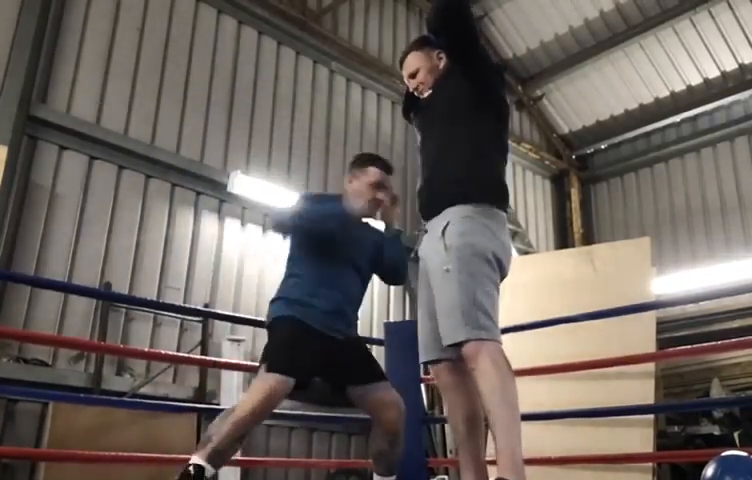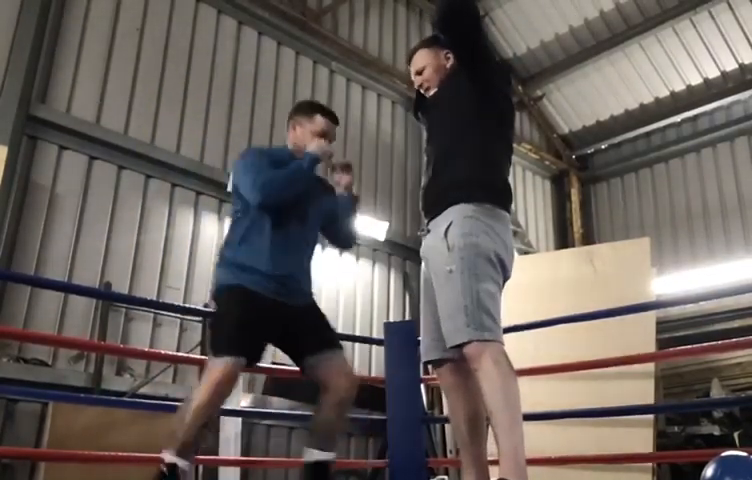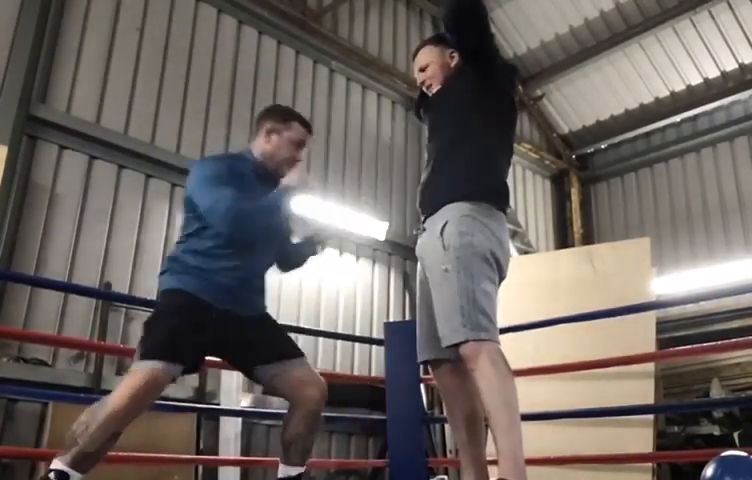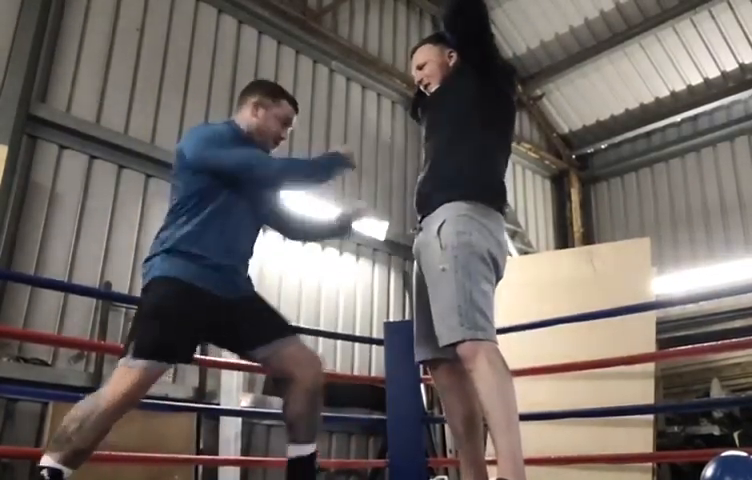
dt=0.3s
person 1, frame 1
left shoulder: (474, 78)
right shoulder: (435, 107)
right elbow: (408, 109)
left hip: (466, 221)
right hip: (437, 232)
left knee: (476, 343)
right knee: (445, 361)
person 1, frame 2
left shoulder: (480, 79)
right shoulder: (444, 105)
right elbow: (421, 106)
left hip: (468, 221)
right hip: (441, 232)
left knee: (478, 345)
right knee: (448, 362)
person 1, frame 3
left shoulder: (484, 79)
right shoulder: (446, 106)
right elbow: (422, 106)
left hip: (465, 220)
right hip: (439, 230)
left knee: (475, 344)
right knee: (446, 361)
person 1, frame 4
left shoulder: (483, 79)
right shoulder: (444, 104)
right elbow: (419, 108)
left hip: (462, 219)
right hip: (435, 228)
left knee: (472, 343)
right knee: (443, 361)
person 2, frame 1
left shoulder: (372, 235)
right shoulder: (317, 205)
left elbow: (397, 275)
right elbow: (284, 222)
left wrist: (393, 228)
right wrist: (346, 210)
left hip: (342, 335)
right hip: (298, 322)
left knee: (391, 408)
right knee: (265, 395)
person 2, frame 2
left shoulder: (320, 188)
right shoulder: (255, 160)
left elbow: (344, 238)
right elbow: (265, 194)
left wrist: (345, 196)
right wrist: (309, 159)
left hip: (295, 298)
right hip: (245, 287)
left knee: (342, 381)
right knee: (220, 377)
person 2, frame 3
left shoulder: (273, 194)
right shoulder: (215, 170)
left elbow: (283, 259)
right elbow: (231, 222)
left wrist: (309, 247)
right wrist: (284, 192)
left hip: (246, 309)
right hip: (191, 295)
left knee: (311, 390)
right knee: (140, 387)
person 2, frame 4
left shoulder: (260, 175)
right shoulder: (206, 140)
left elbow: (290, 227)
right elbow: (274, 171)
left wrist: (336, 225)
right wrist: (336, 161)
left hip: (233, 289)
right hip: (180, 279)
left knee: (308, 370)
right knee: (129, 385)
